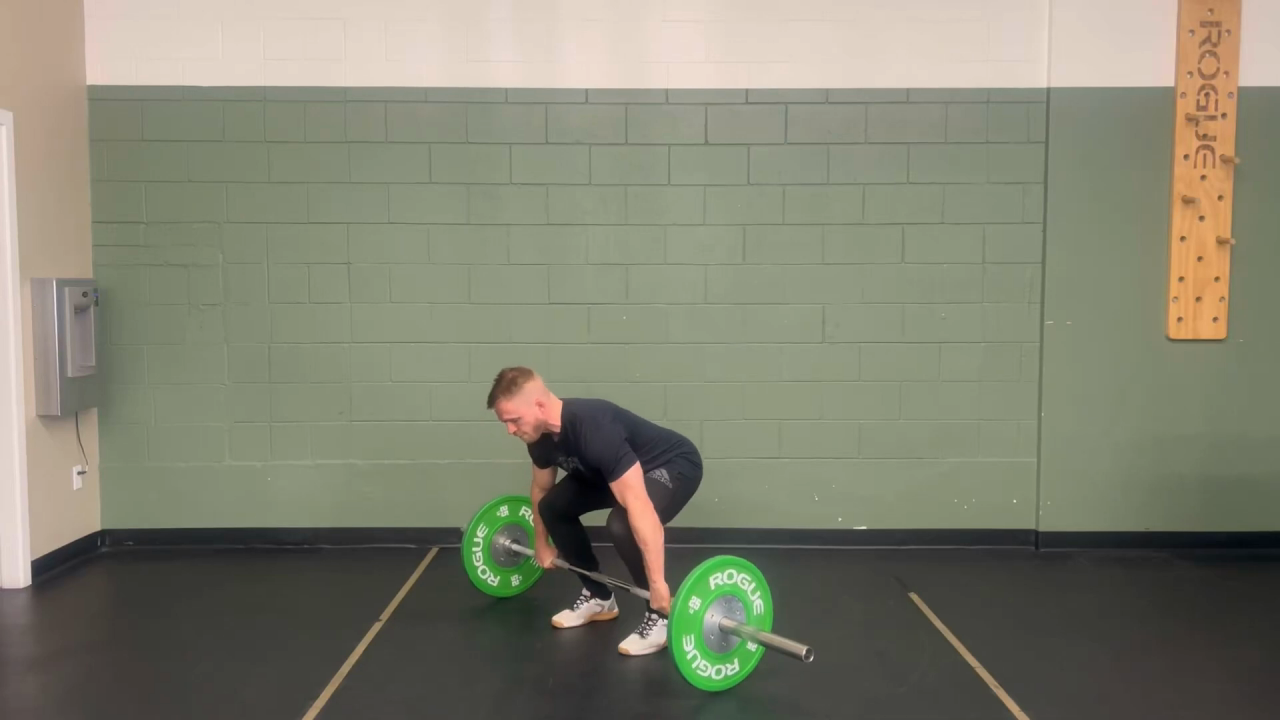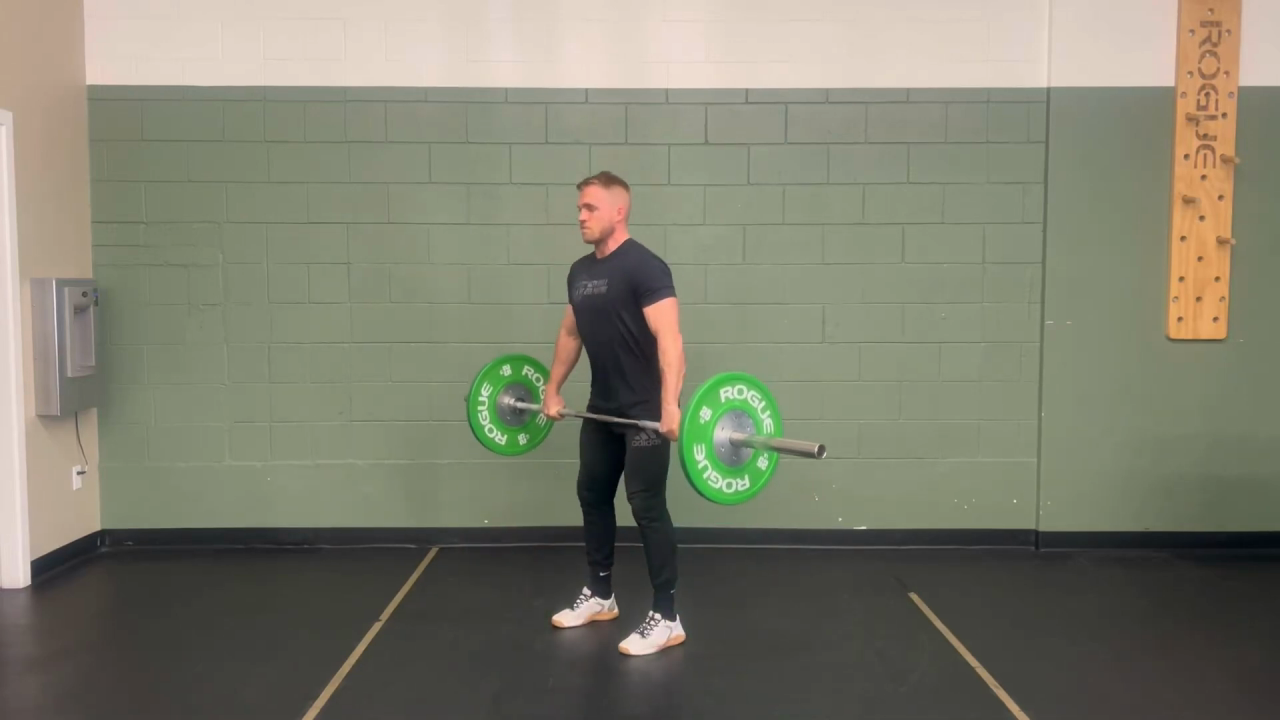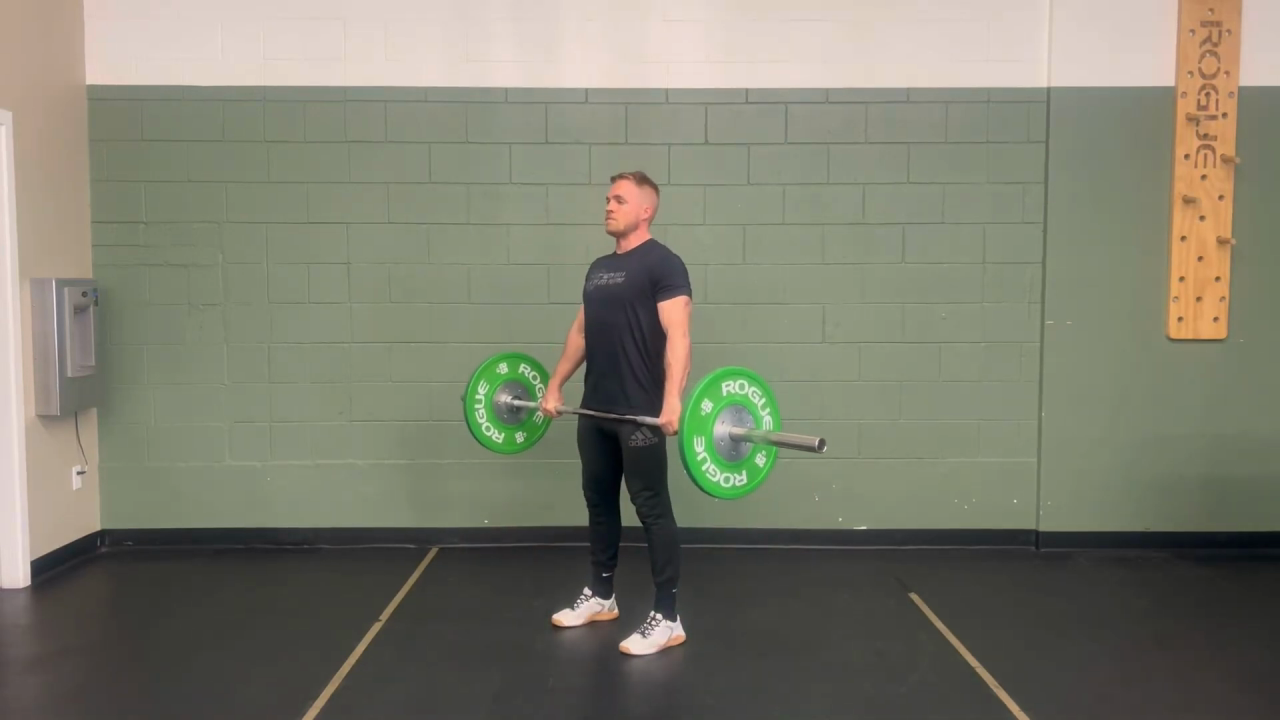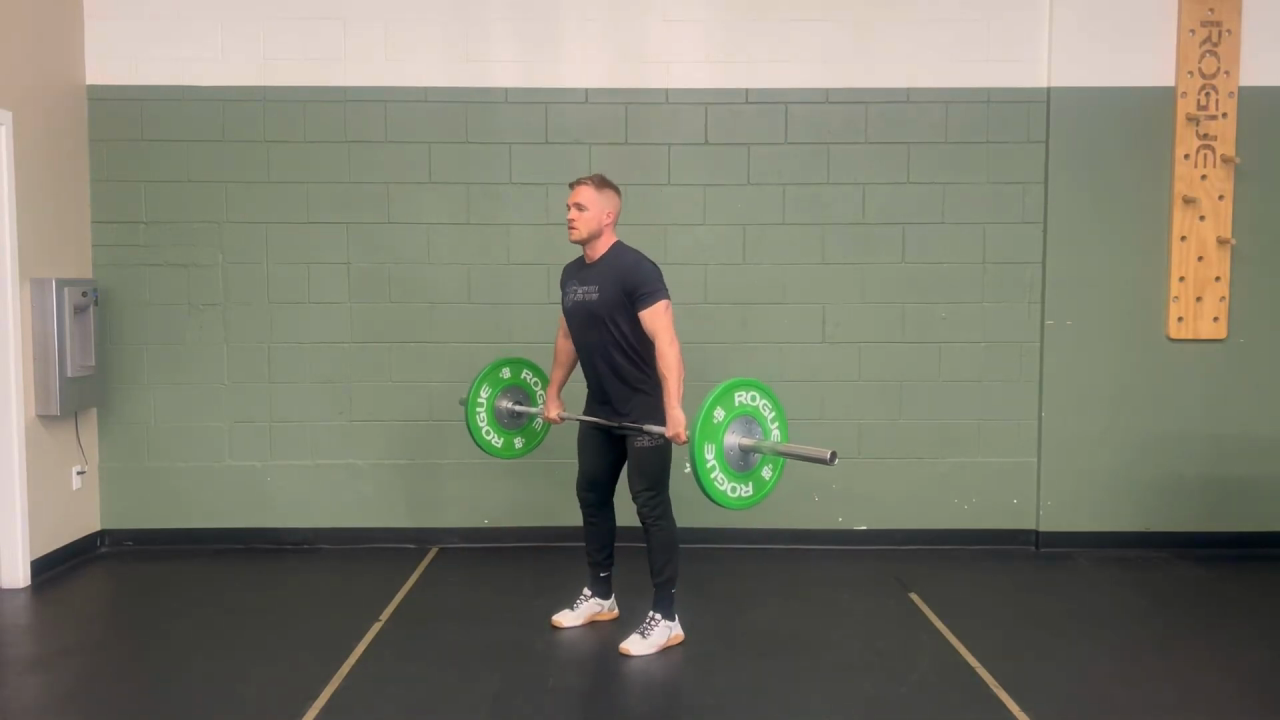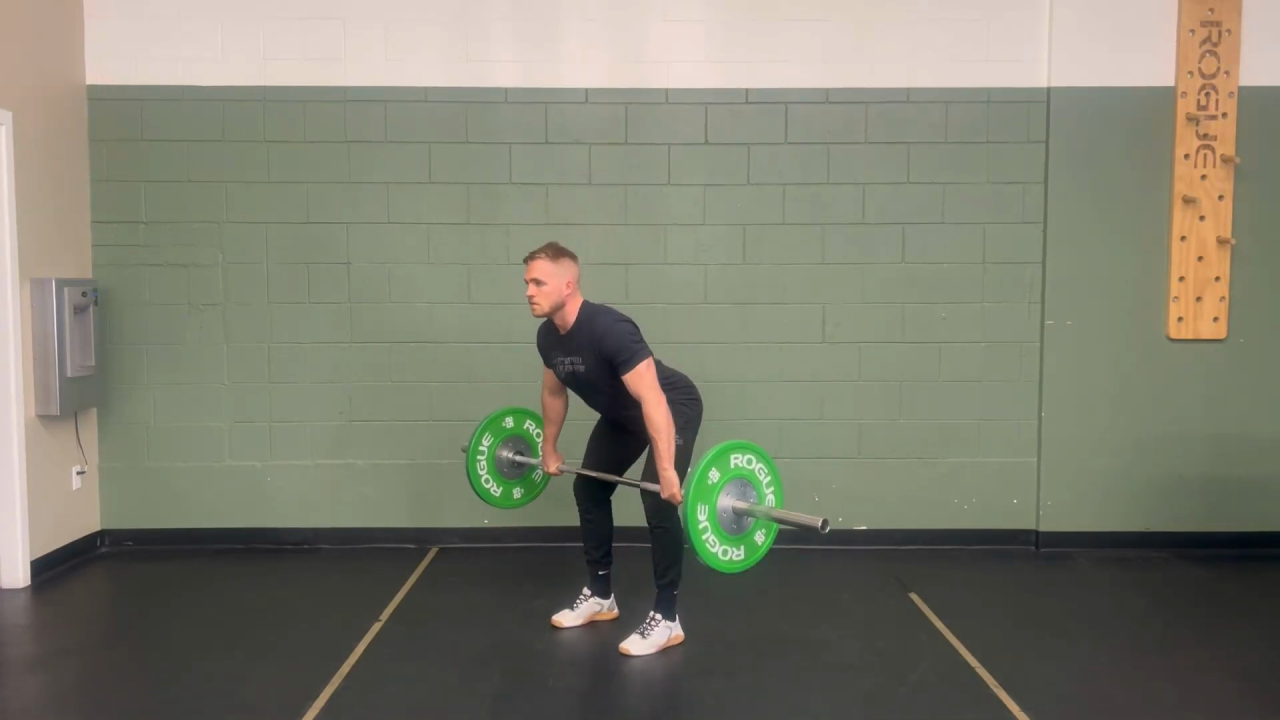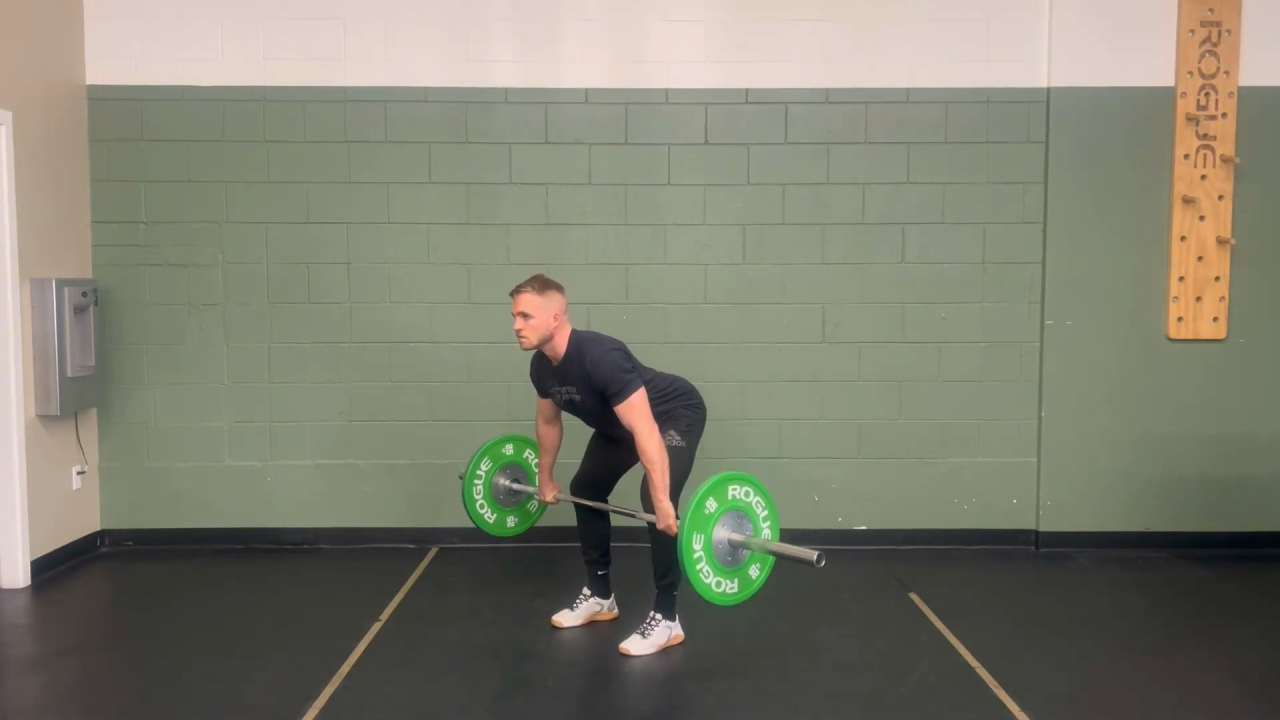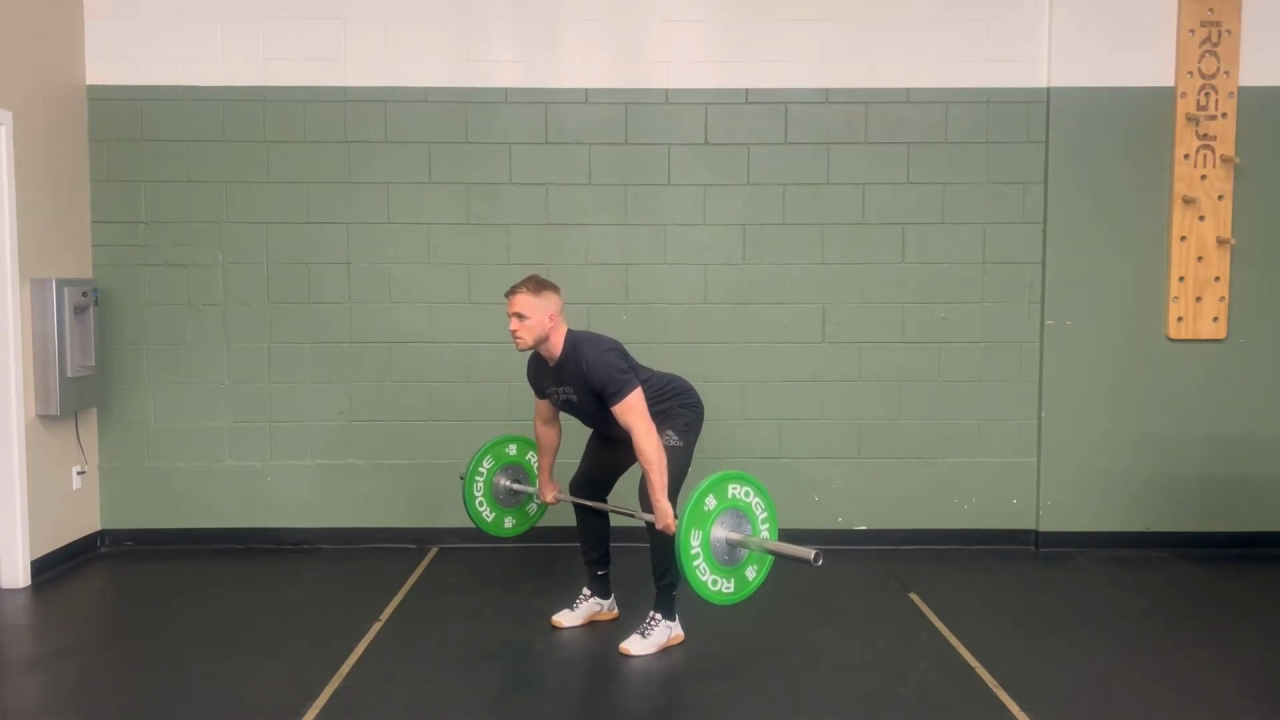
dt=0.7s
person 1, frame 1
left shoulder: (594, 430)
right shoulder: (541, 435)
left elbow: (639, 507)
right elbow: (541, 490)
left wrist: (658, 584)
right wrist: (541, 544)
left hip: (675, 465)
left knee: (621, 525)
right knee: (553, 507)
left ankle: (661, 617)
right ankle: (598, 596)
person 1, frame 2
left shoulder: (644, 266)
right shoulder: (580, 270)
left elbow: (669, 340)
right elbow: (570, 334)
left wrist: (671, 406)
right wrist: (552, 389)
left hip: (644, 408)
right hip: (603, 406)
left knee: (647, 506)
right knee: (592, 495)
left ankle: (666, 619)
right ankle: (599, 596)
person 1, frame 3
left shoulder: (663, 264)
right shoulder: (599, 268)
left elbow: (677, 336)
right elbow: (581, 331)
left wrist: (672, 401)
right wrist: (554, 385)
left hip: (639, 412)
right hip: (595, 409)
left knee: (651, 508)
right knee: (599, 501)
left ankle: (667, 618)
right ankle: (600, 594)
person 1, frame 4
left shoulder: (634, 269)
right shoulder: (571, 274)
left elbow: (665, 341)
right elbow: (567, 337)
left wrist: (673, 409)
right wrist: (552, 393)
left hip: (644, 409)
right hip: (601, 408)
left knee: (650, 505)
right knee: (591, 495)
left ankle: (665, 618)
right ankle: (599, 596)
person 1, frame 5
left shoulder: (609, 329)
right shoulder: (548, 337)
left elbow: (653, 400)
right elbow: (554, 393)
left wrist: (667, 472)
right wrist: (549, 449)
left hip: (673, 406)
right hip: (620, 415)
left knee: (658, 501)
right knee: (588, 488)
left ankle: (666, 618)
right ankle: (599, 595)
person 1, frame 6
left shoulder: (600, 358)
right shoulder: (542, 367)
left elbow: (645, 431)
right elbow: (548, 421)
left wrist: (663, 503)
right wrist: (545, 478)
left hip: (675, 414)
right hip: (619, 421)
left knee: (656, 502)
right knee: (585, 489)
left ankle: (665, 618)
right ankle: (599, 595)
person 1, frame 7
left shoulder: (597, 357)
right shoulder: (539, 367)
left elbow: (642, 430)
right elbow: (547, 422)
left wrist: (661, 502)
right wrist: (545, 478)
left hip: (673, 413)
right hip: (616, 421)
left knee: (654, 501)
right knee: (584, 489)
left ankle: (665, 618)
right ankle: (599, 595)
